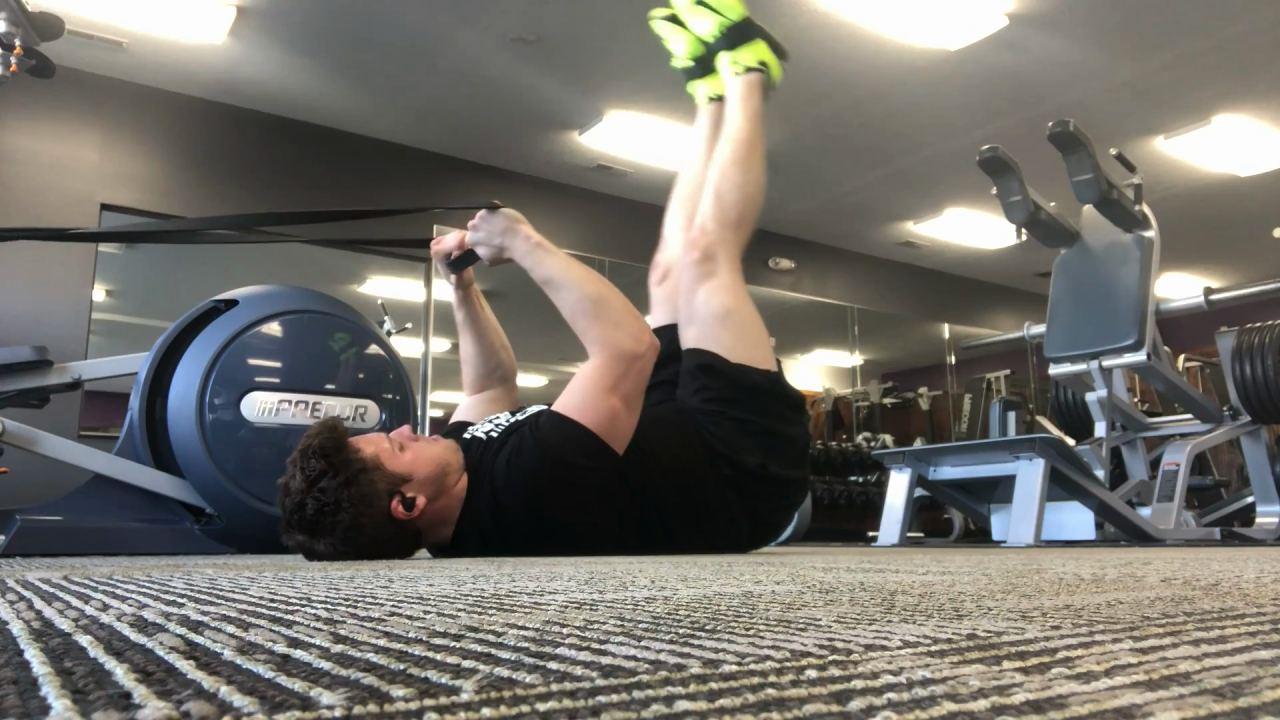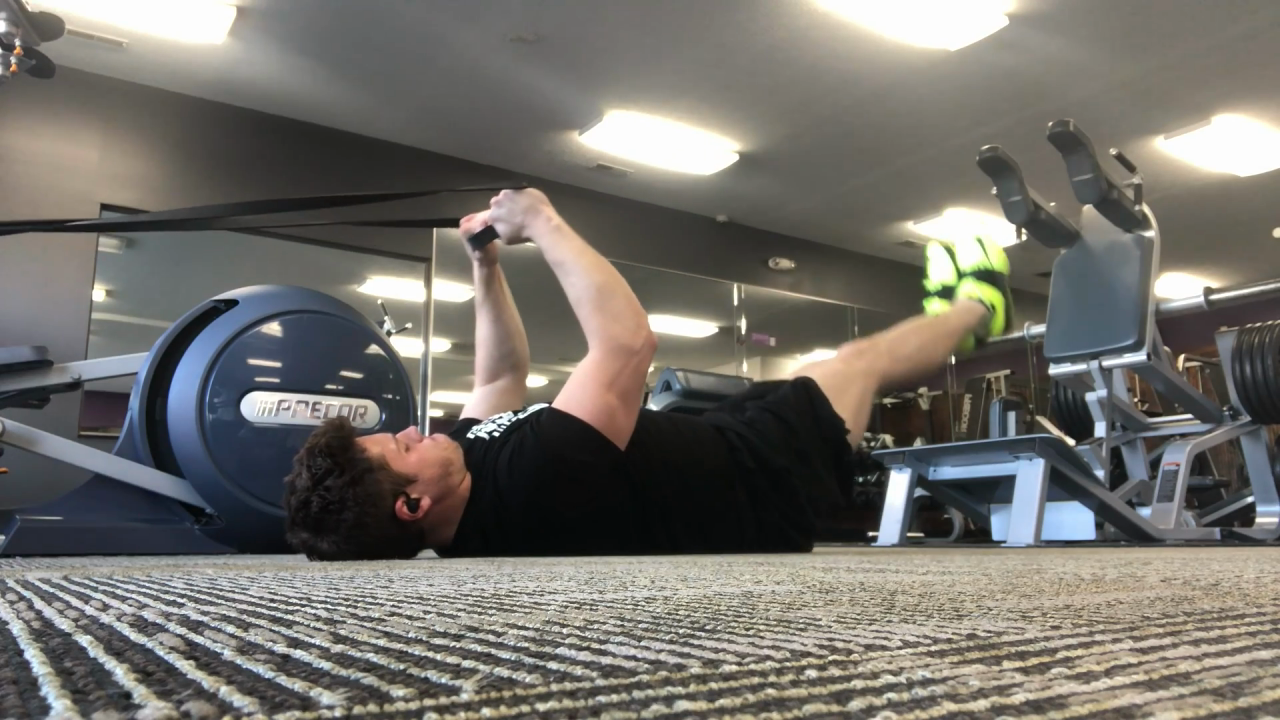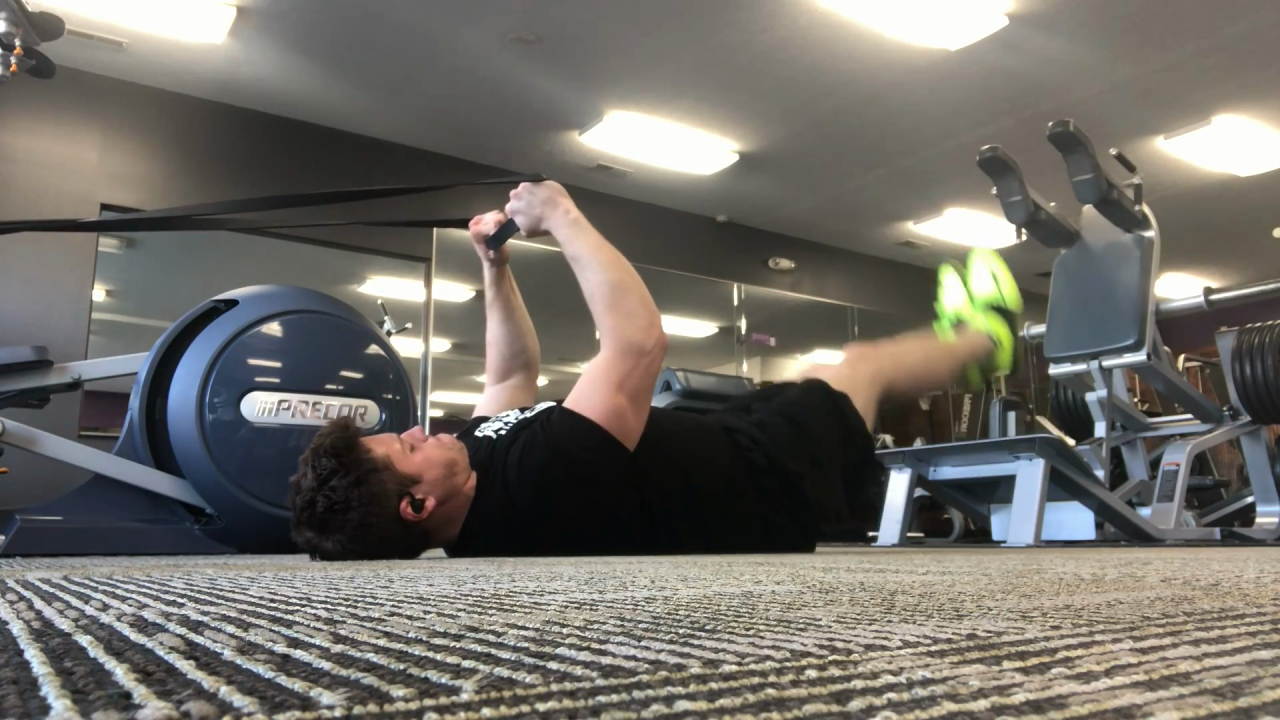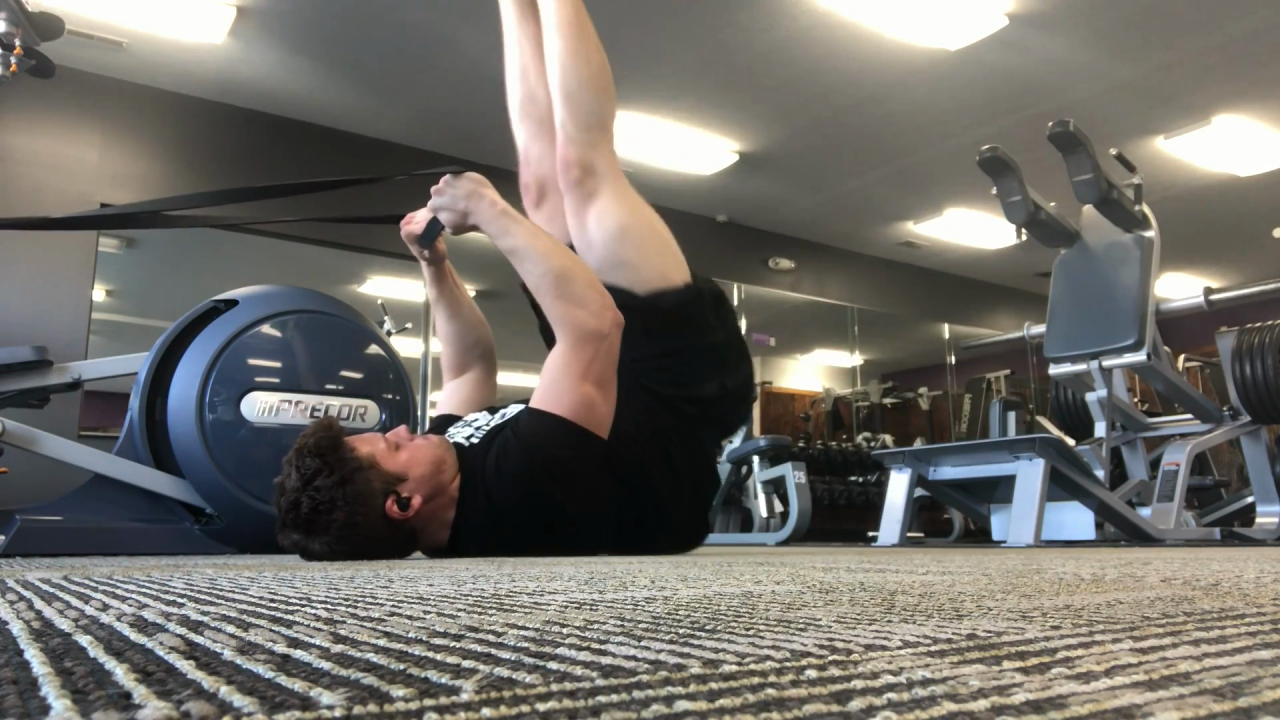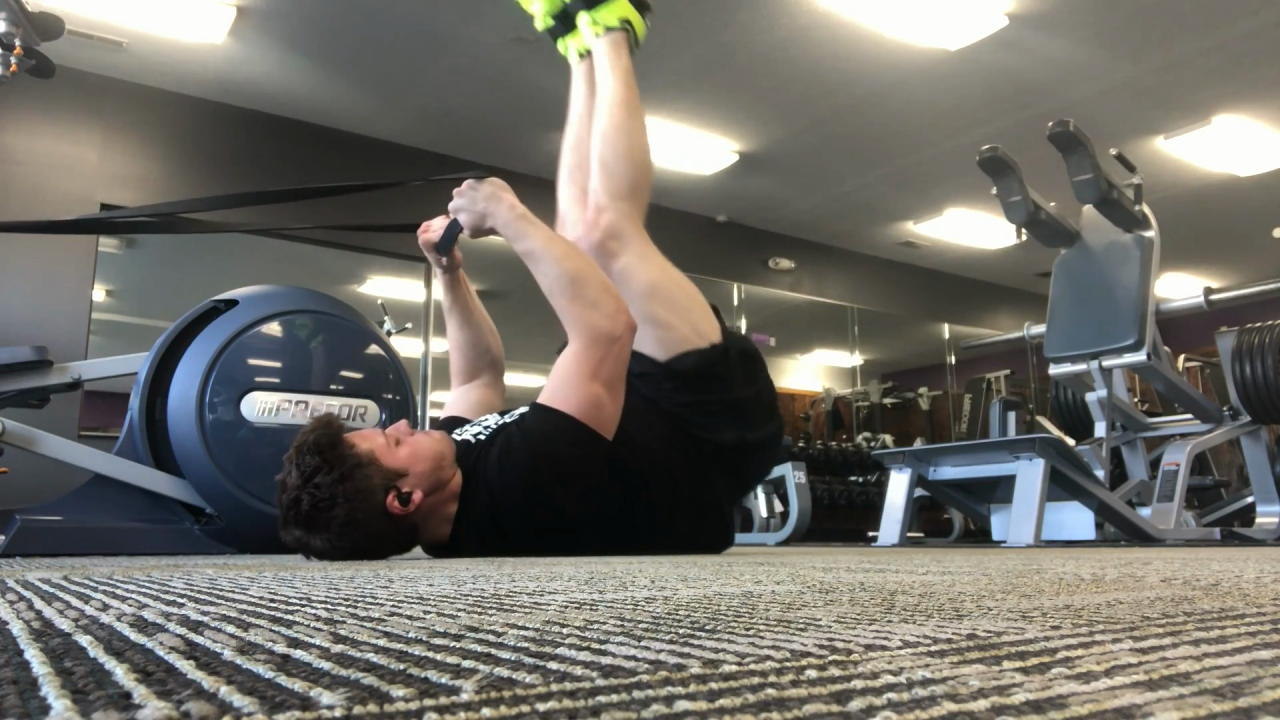
dt=1s
person 1, frame 1
left shoulder: (463, 490)
right shoulder: (528, 481)
left elbow: (494, 383)
right elbow: (631, 347)
left wrist: (462, 285)
right wrist: (524, 244)
left hip: (673, 438)
right hip: (742, 468)
left knee: (672, 272)
right knee: (703, 256)
left ankle: (715, 89)
right ankle: (741, 73)
person 1, frame 2
left shoulder: (471, 456)
right shoulder: (536, 483)
left elbow: (502, 376)
right elbow: (627, 345)
left wrist: (486, 266)
right wrist: (544, 225)
left hip: (709, 453)
right hip: (754, 484)
left knee: (821, 372)
right knee: (857, 360)
left ankle: (953, 317)
right ankle: (971, 313)
person 1, frame 3
left shoulder: (478, 458)
right shoulder: (540, 485)
left elbow: (511, 378)
right elbow: (639, 344)
left wrist: (495, 267)
right wrist: (562, 217)
left hip: (720, 455)
right hip: (765, 480)
left knee: (825, 366)
right knee: (858, 364)
left ankle: (968, 335)
right ankle: (981, 341)
person 1, frame 4
right shoulder: (523, 489)
left elbow: (470, 368)
right elbow: (595, 325)
left wrist: (434, 266)
right wrist: (490, 213)
left hip: (622, 388)
right hip: (682, 392)
left knee: (548, 184)
right knee: (583, 174)
person 1, frame 5
right shoulder: (520, 487)
left elbow: (481, 374)
right elbow: (608, 326)
left wrist: (448, 273)
right wrist: (507, 216)
left hip: (653, 418)
right hip: (713, 432)
right knee: (602, 231)
